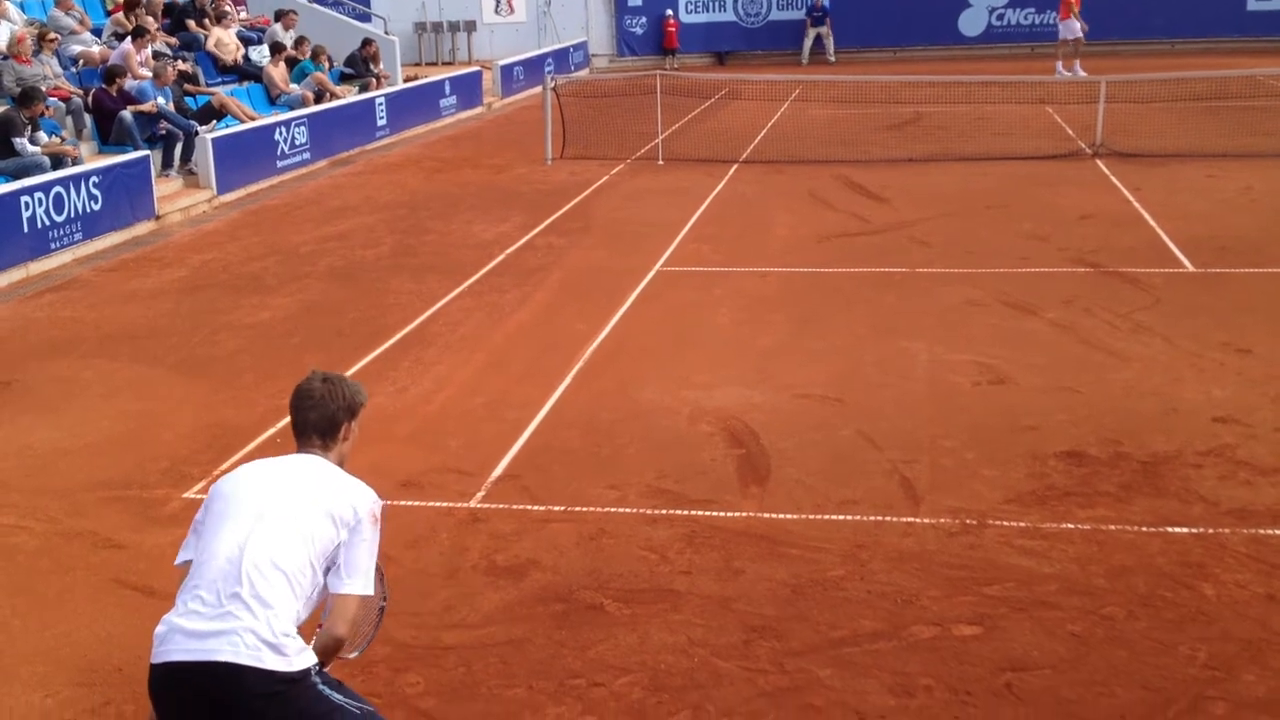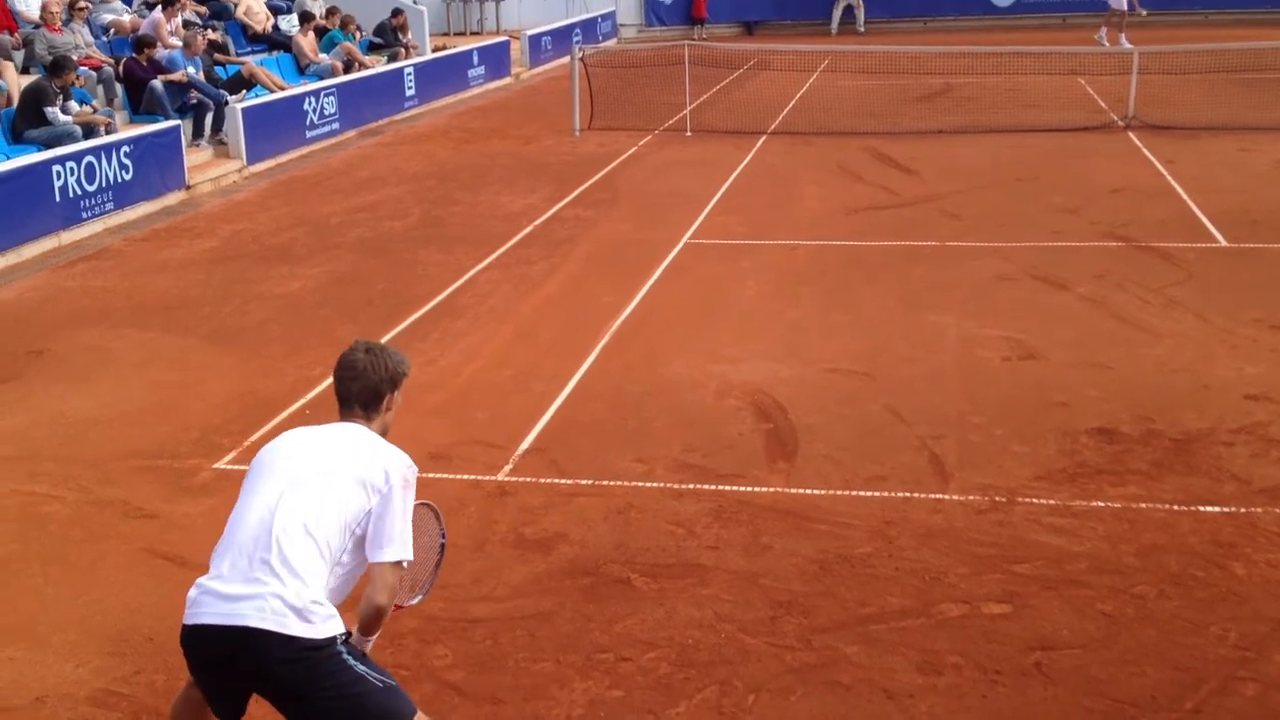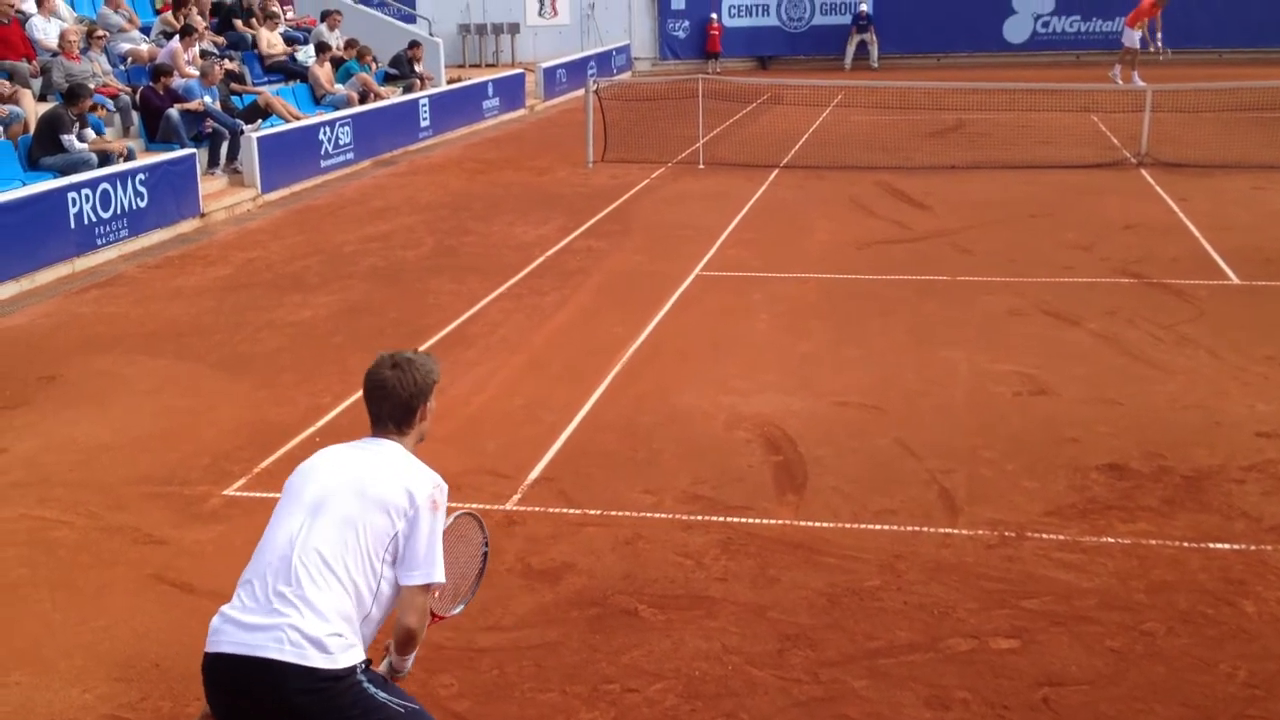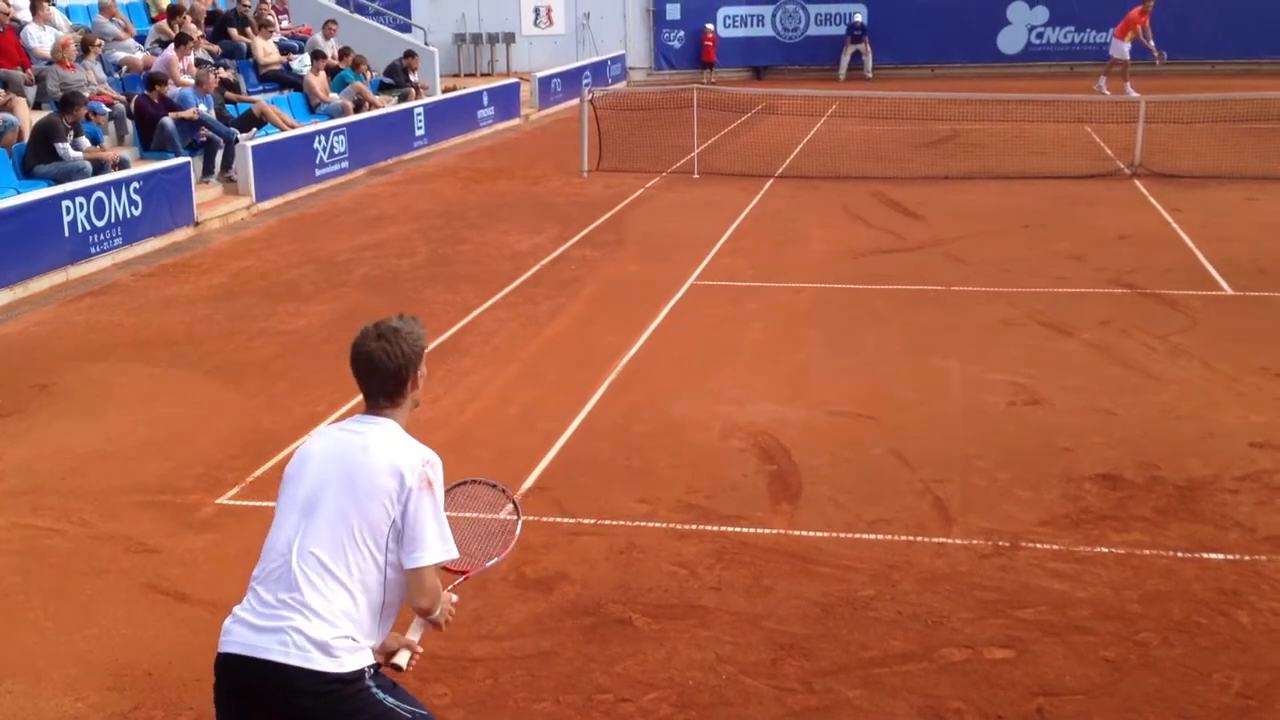
dt=1s
person 1, frame 1
left shoulder: (232, 479)
right shoulder: (356, 497)
right elbow: (338, 629)
right wrist: (307, 676)
left hip: (175, 657)
right hip: (261, 666)
person 1, frame 2
left shoulder: (281, 442)
right shoulder: (391, 464)
right elbow: (379, 597)
right wrist: (362, 642)
left hip: (207, 620)
right hip: (288, 631)
left knee: (202, 687)
person 1, frame 3
left shoulder: (318, 460)
right shoulder: (421, 485)
right elbow: (410, 619)
left wrist: (360, 670)
right wrist: (400, 663)
left hip: (227, 650)
right hip: (308, 663)
person 1, frame 4
left shoulder: (313, 445)
right shoulder: (414, 462)
right elbow: (423, 597)
left wrist: (371, 642)
right wrist: (440, 608)
left hip: (241, 651)
right hip: (319, 667)
